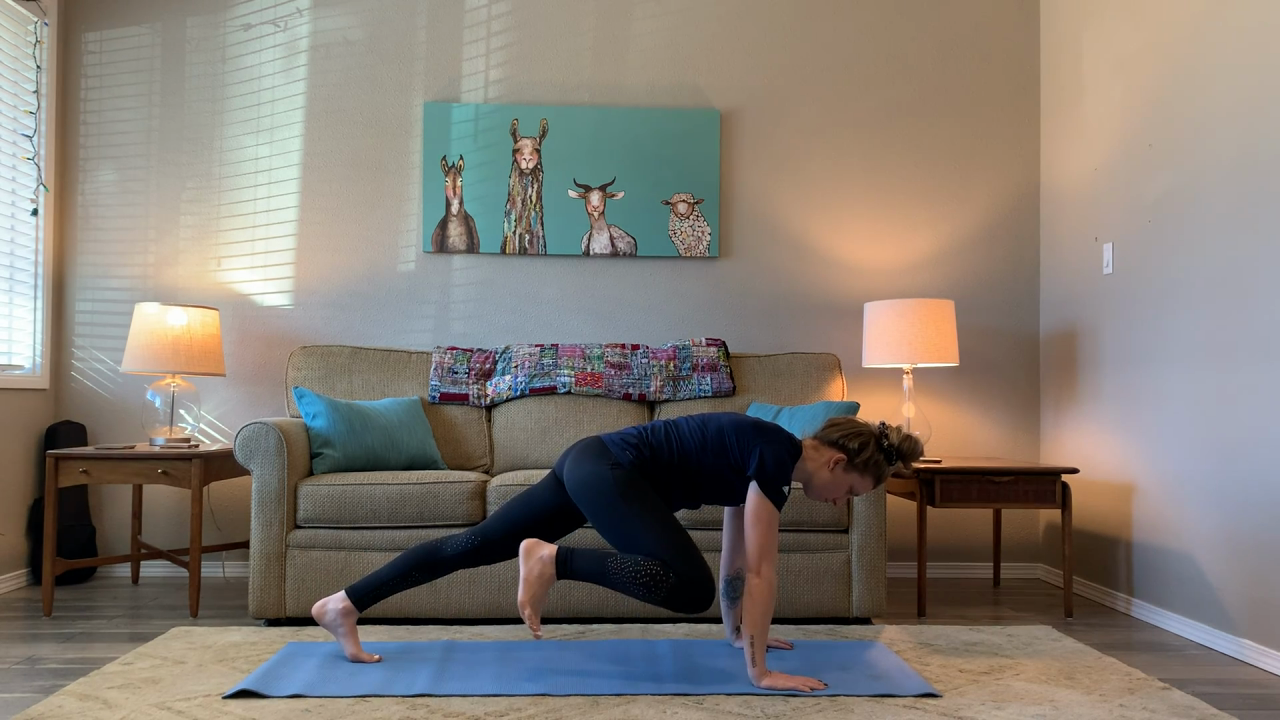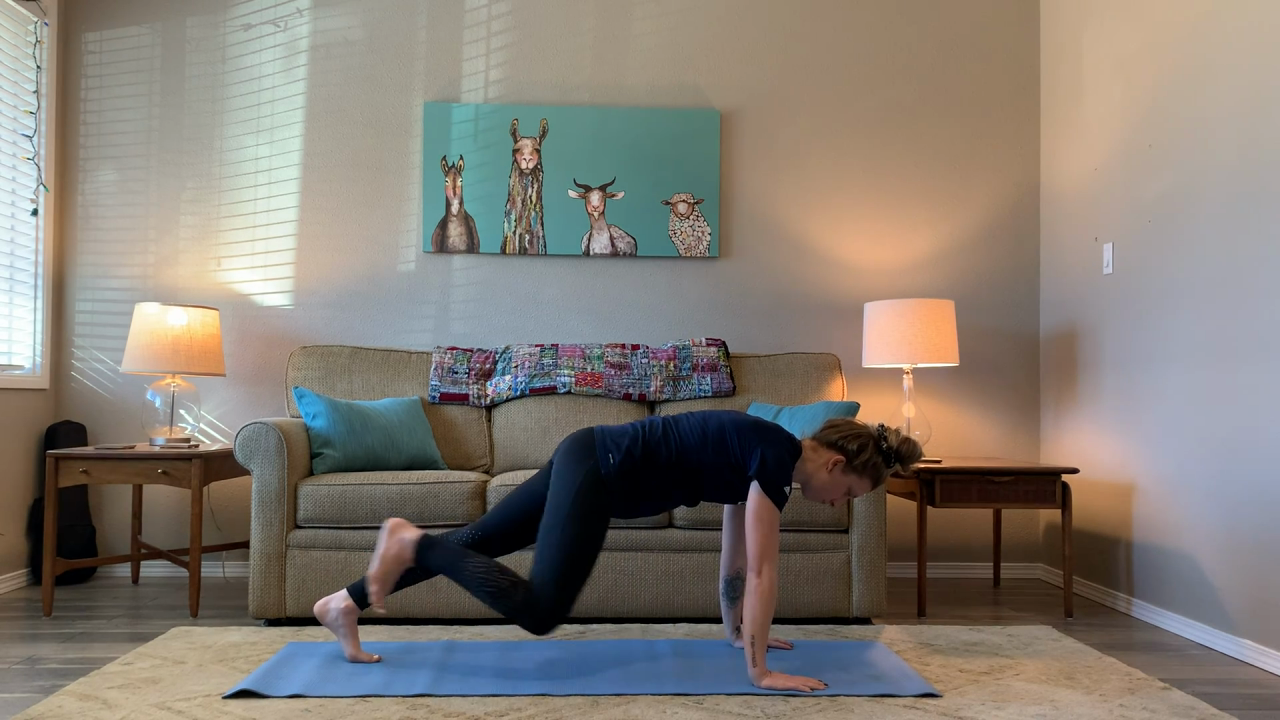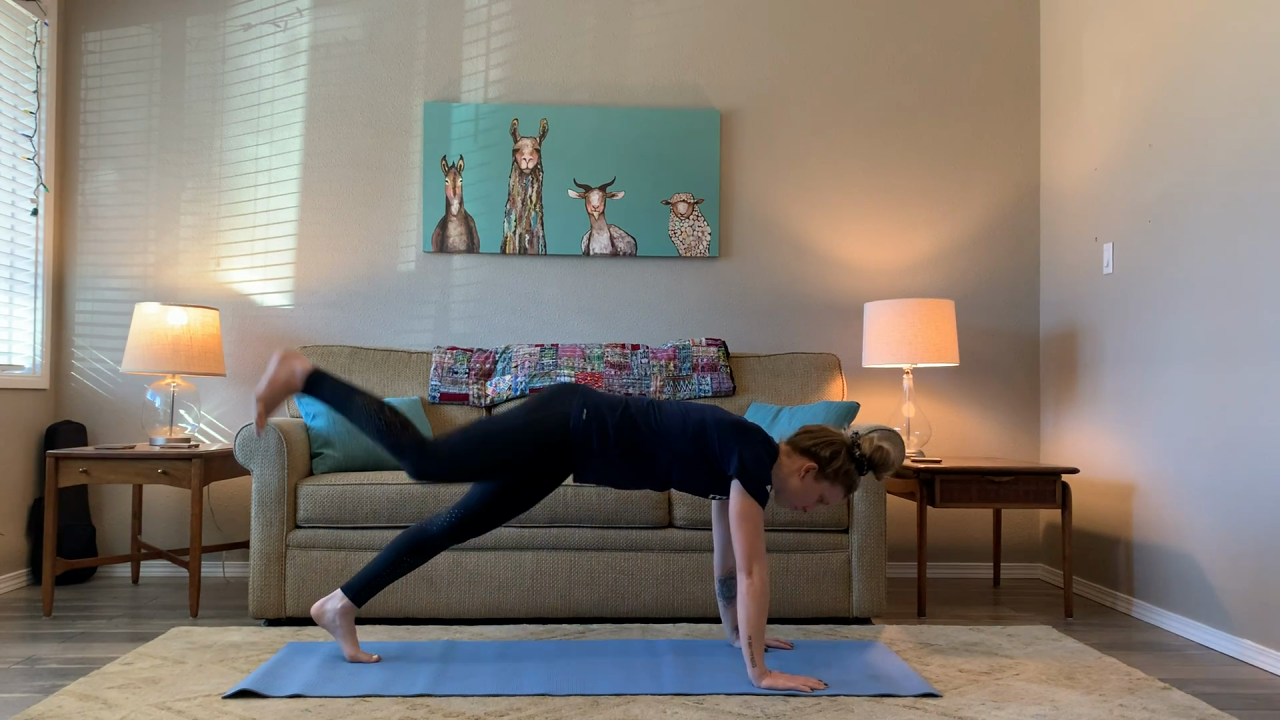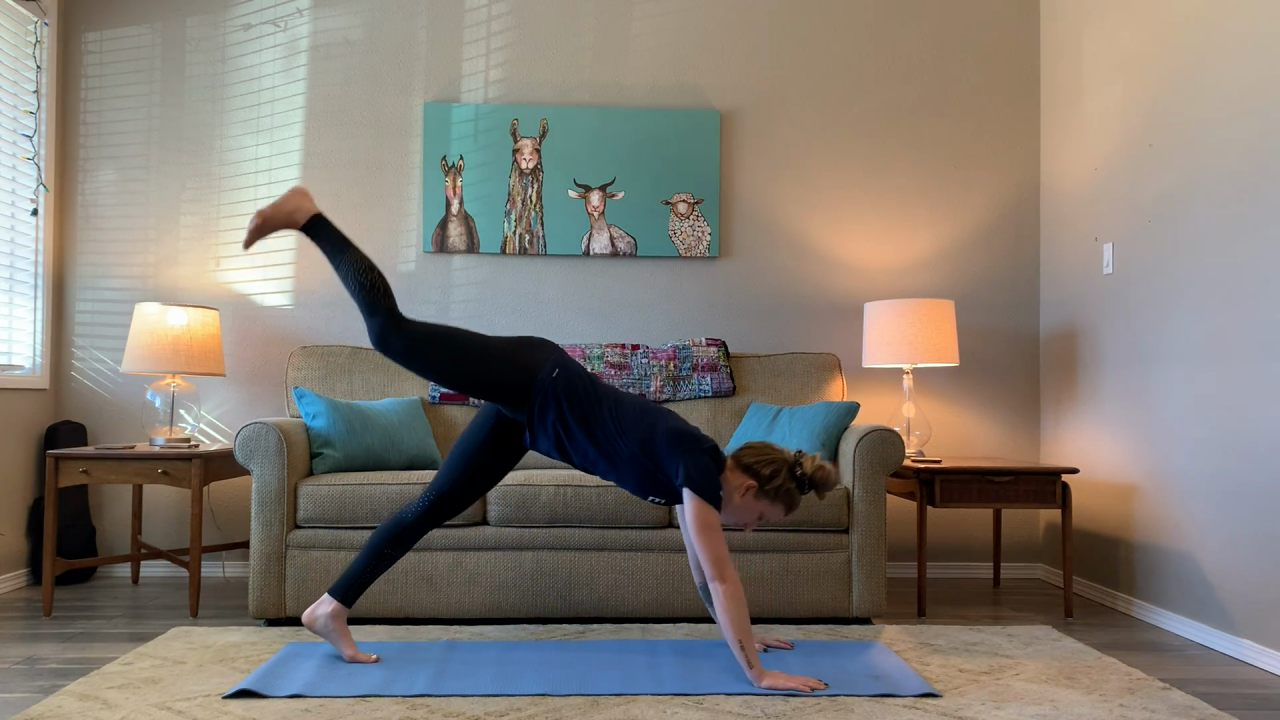
dt=0.4s
person 1, frame 1
left shoulder: (760, 458)
right shoulder: (778, 455)
left elbow: (737, 558)
right elbow: (759, 569)
left wrist: (738, 631)
right wrist: (760, 670)
left hip: (590, 467)
right hip: (605, 469)
left knee: (472, 545)
right knee: (691, 588)
left ankle: (342, 605)
right ankle: (552, 559)
person 1, frame 2
left shoulder: (759, 458)
right shoulder: (778, 455)
left elbow: (736, 559)
right elbow: (761, 570)
left wrist: (736, 631)
right wrist: (760, 670)
left hip: (587, 461)
right hip: (598, 466)
left knee: (475, 538)
right knee: (540, 611)
left ankle: (344, 603)
right ankle: (414, 544)
person 1, frame 3
left shoulder: (736, 459)
right shoulder: (754, 458)
left elbow: (728, 564)
right elbow: (750, 568)
left wrist: (738, 632)
right wrist: (758, 669)
left hip: (571, 428)
right hip: (569, 428)
left knee: (456, 524)
right knee: (424, 457)
left ankle: (342, 604)
right ankle: (301, 374)
person 1, frame 4
left shoulder: (697, 473)
right shoulder: (701, 467)
left elbow: (704, 569)
right elbow: (722, 576)
left wrist: (740, 633)
right wrist: (758, 672)
left hip: (530, 403)
right hip: (532, 383)
left knee: (435, 506)
right knee: (393, 332)
left ankle: (331, 608)
right ankle: (306, 216)
